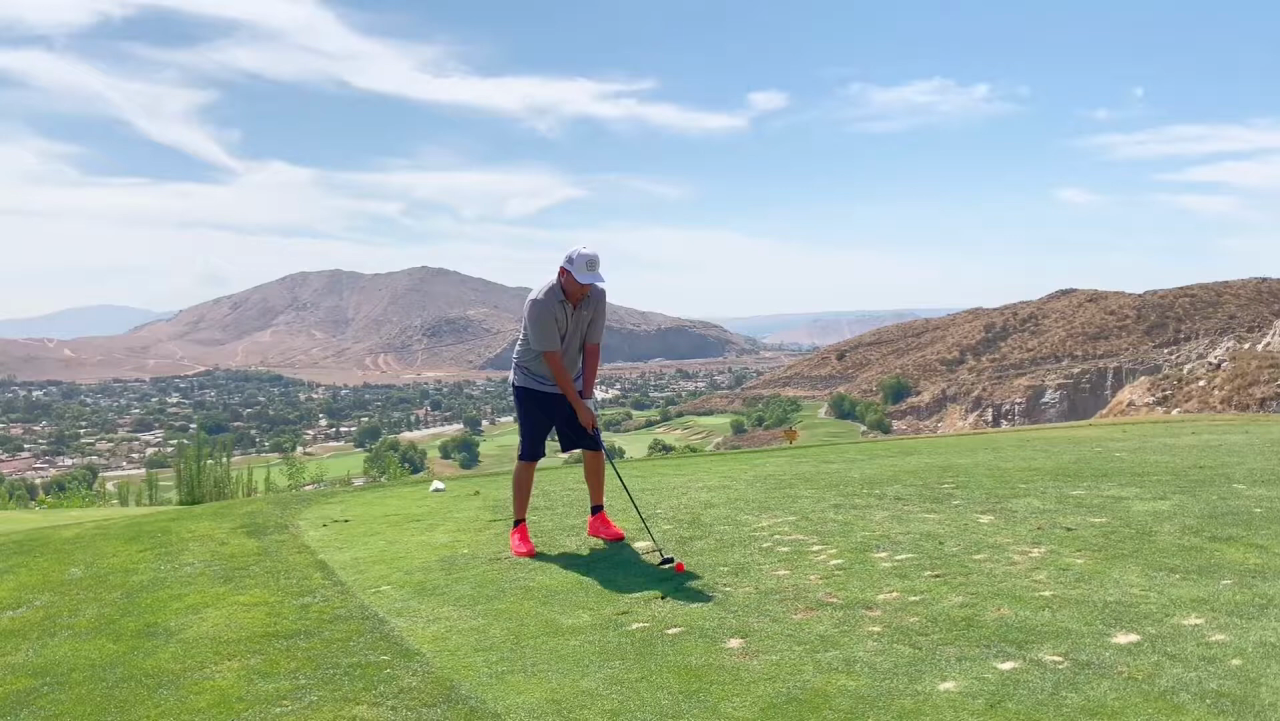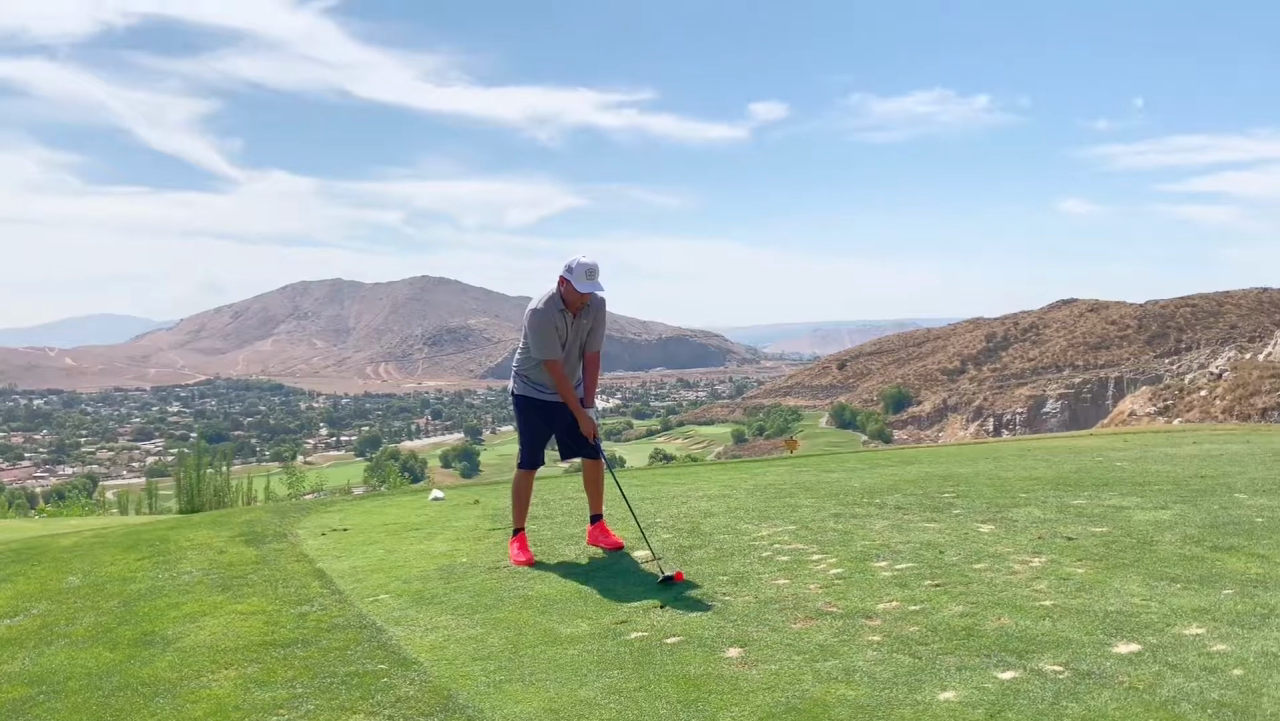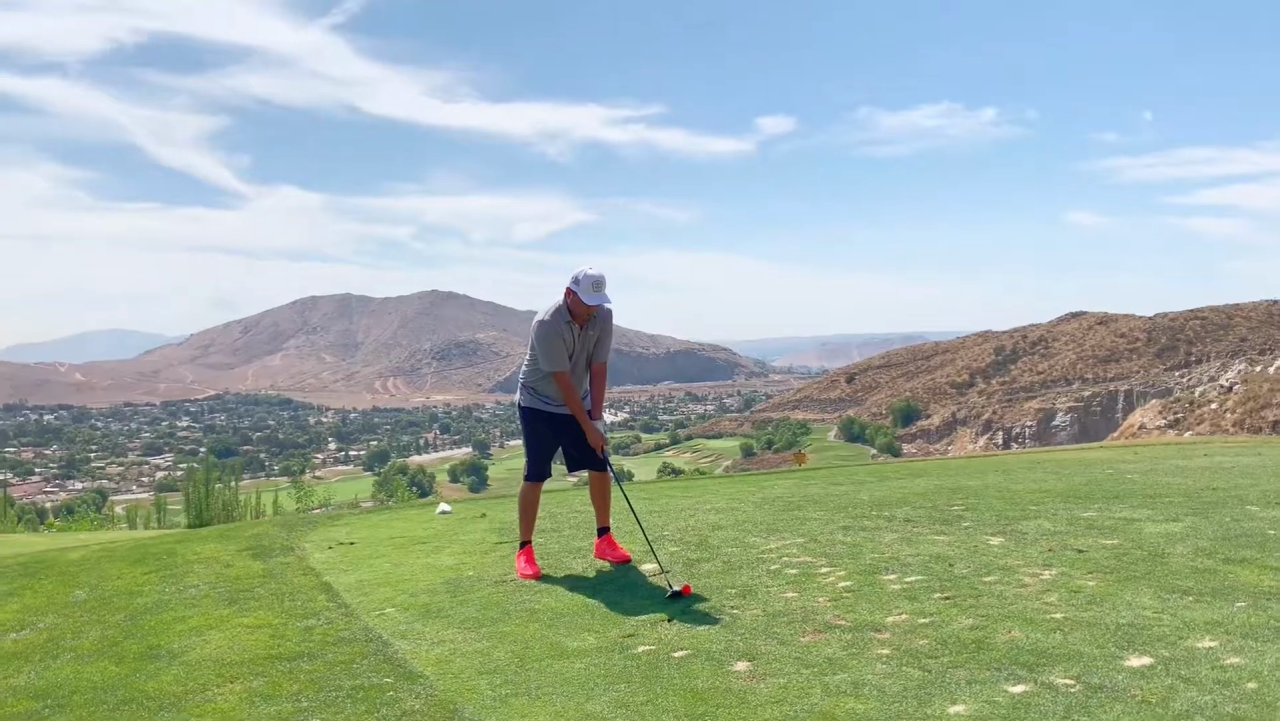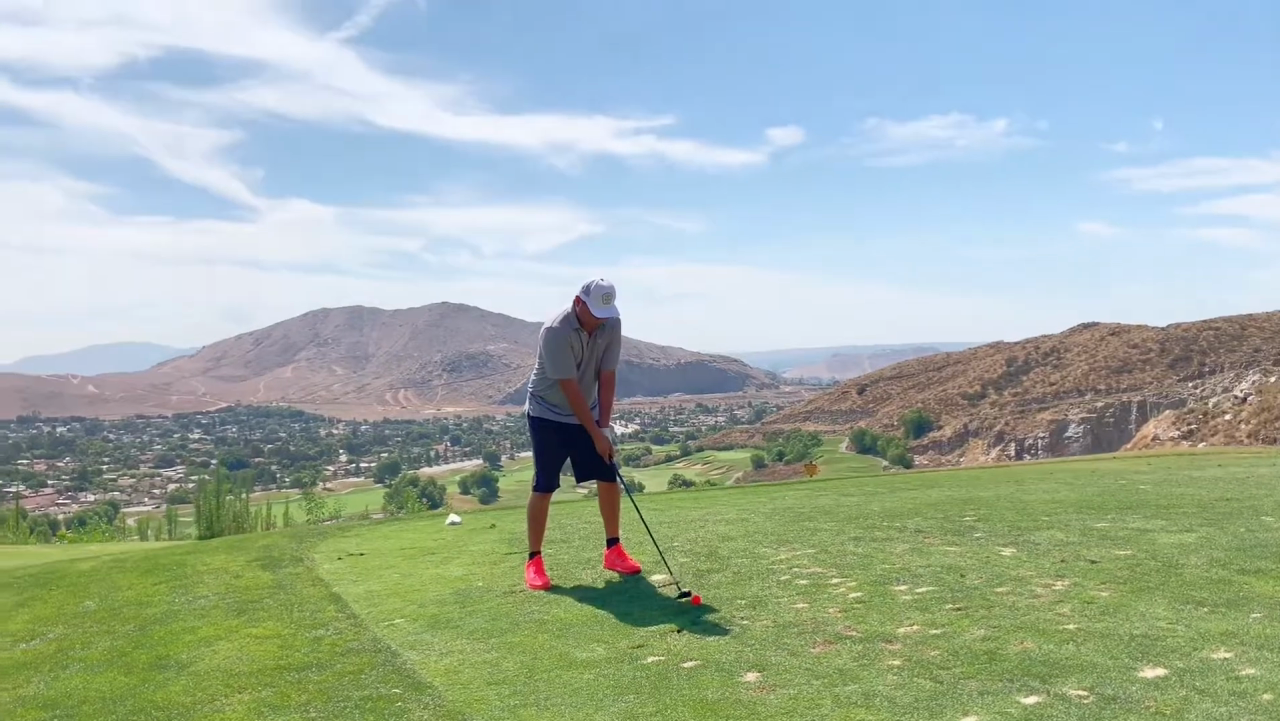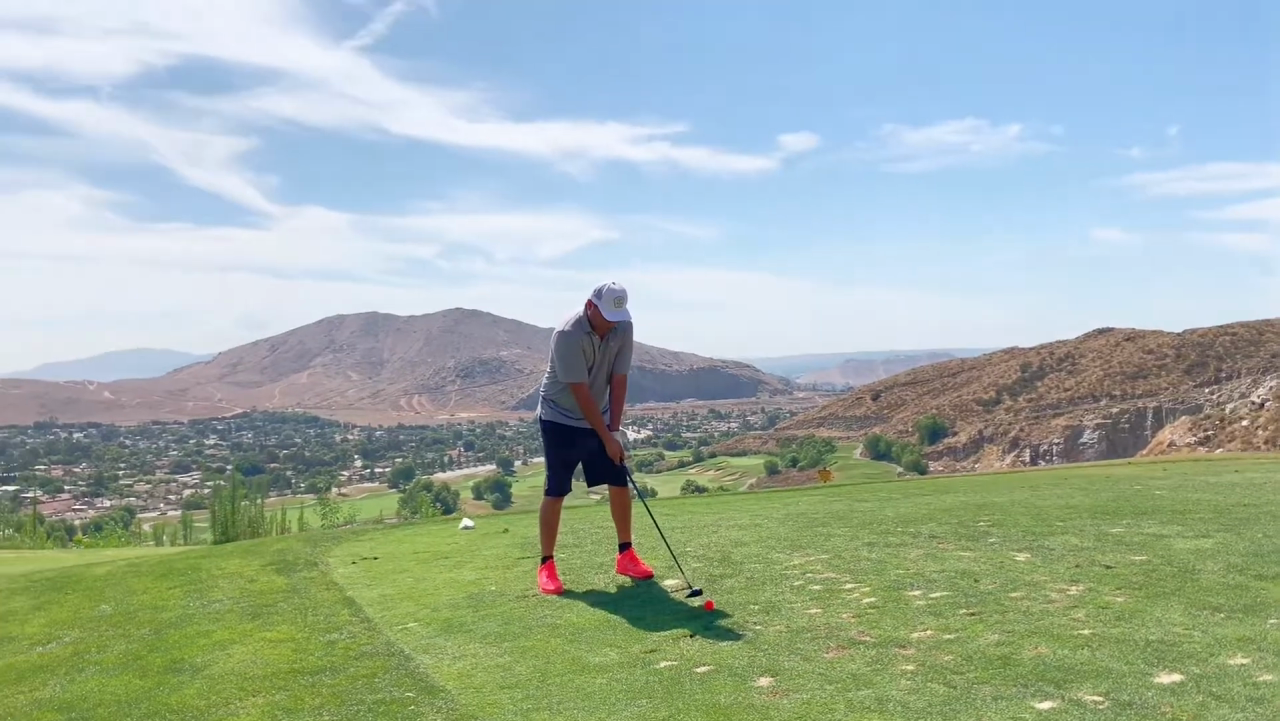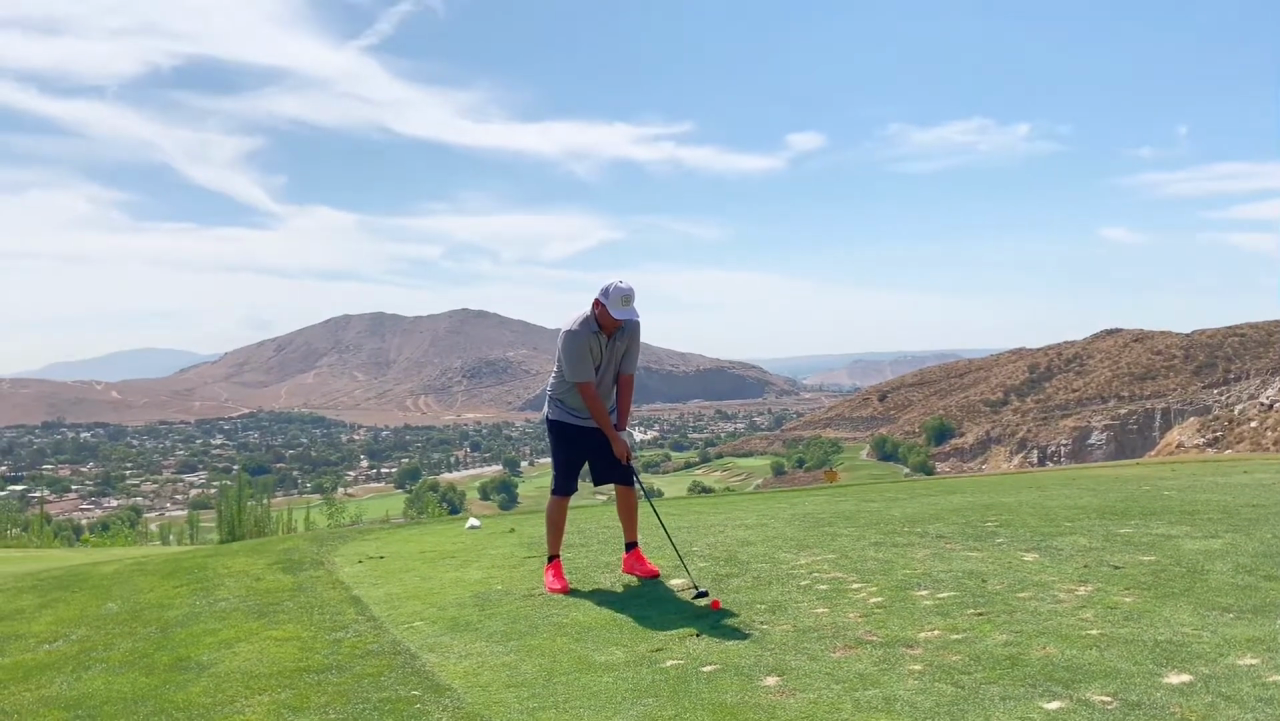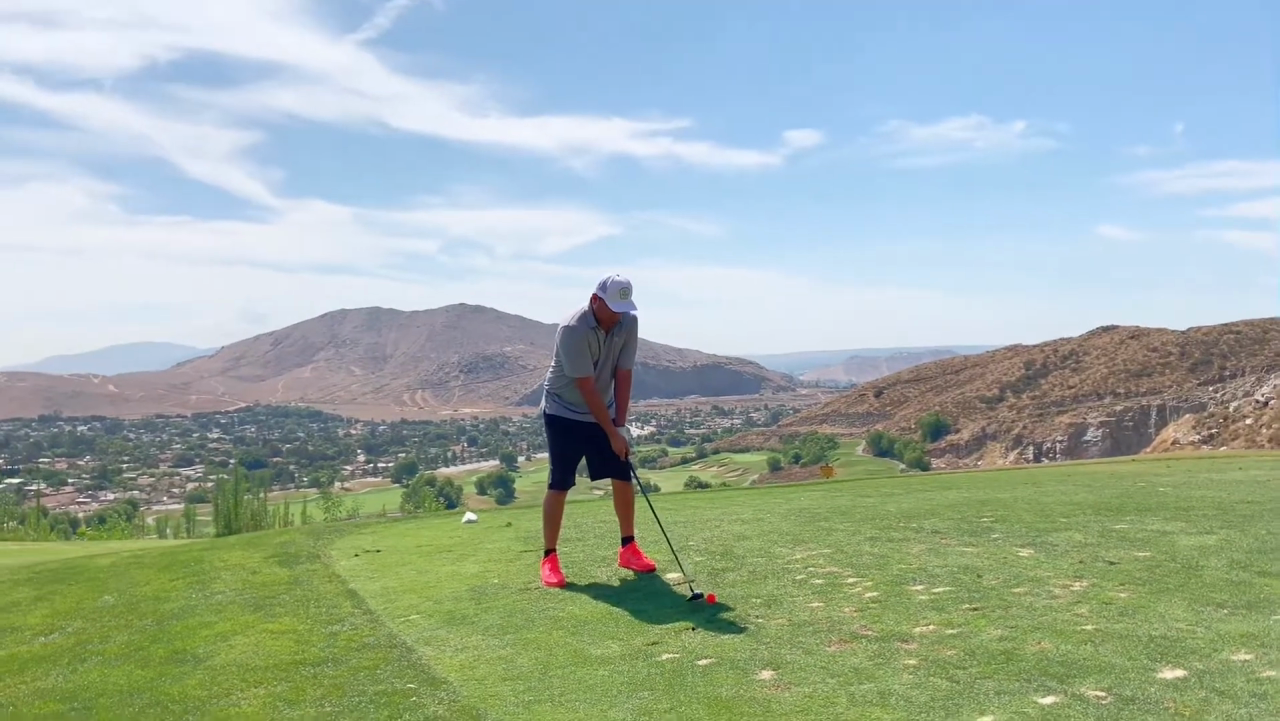
dt=0.2s
person 1, frame 1
left shoulder: (597, 296)
right shoulder: (540, 303)
left elbow: (591, 348)
right elbow: (553, 361)
left wrist: (587, 397)
right wrist: (578, 406)
left hip: (572, 383)
right hip: (533, 384)
left knee: (594, 446)
right knee: (529, 455)
left ankle: (597, 517)
right ankle: (519, 528)
person 1, frame 2
left shoulder: (596, 305)
right shoulder: (540, 312)
left elbow: (591, 357)
right elbow: (555, 370)
left wrist: (589, 406)
right wrist: (580, 416)
left hip: (571, 391)
right hip: (533, 392)
left knee: (593, 455)
right knee: (529, 463)
left ankle: (596, 526)
right ankle: (517, 537)
person 1, frame 3
left shoulder: (603, 316)
right shoulder: (547, 324)
left elbow: (598, 369)
right elbow: (563, 382)
left wrist: (597, 418)
right wrist: (588, 427)
left hip: (578, 402)
right hip: (539, 405)
left knee: (600, 467)
right knee: (535, 476)
left ankle: (604, 538)
right ankle: (524, 550)
person 1, frame 4
left shoulder: (611, 325)
right shoulder: (555, 331)
left elbow: (607, 377)
right elbow: (570, 389)
left wrist: (604, 427)
right wrist: (595, 435)
left hip: (587, 413)
right hip: (548, 415)
left knee: (608, 478)
right knee: (544, 487)
left ankle: (613, 549)
right ankle: (534, 561)
person 1, frame 5
left shoulder: (623, 328)
right shoulder: (567, 335)
left elbow: (618, 381)
right elbow: (581, 393)
left wrist: (615, 430)
right wrist: (606, 437)
left hip: (599, 417)
right hip: (560, 418)
left knee: (620, 482)
right knee: (556, 490)
left ankle: (625, 554)
right ankle: (546, 565)
person 1, frame 6
left shoulder: (631, 327)
right shoulder: (574, 334)
left elbow: (625, 381)
right elbow: (588, 392)
left wrist: (622, 429)
right wrist: (613, 437)
left hip: (606, 417)
right hip: (567, 418)
left knee: (626, 482)
right knee: (562, 490)
left ankle: (632, 553)
right ankle: (553, 564)
person 1, frame 7
left shoulder: (629, 323)
right shoulder: (572, 330)
left elbow: (623, 376)
right elbow: (587, 388)
left wrist: (620, 425)
right wrist: (612, 433)
left hip: (603, 411)
right hip: (564, 413)
left knee: (623, 476)
right knee: (560, 484)
left ankle: (628, 548)
right ankle: (549, 558)
